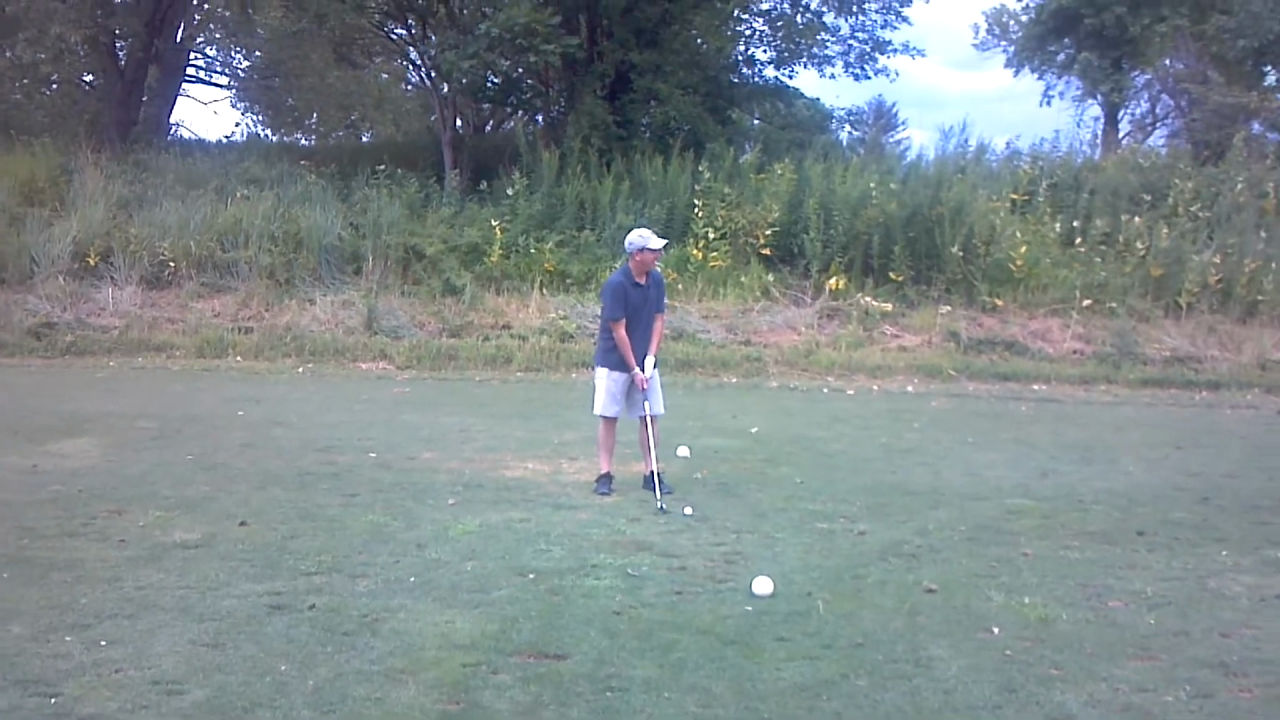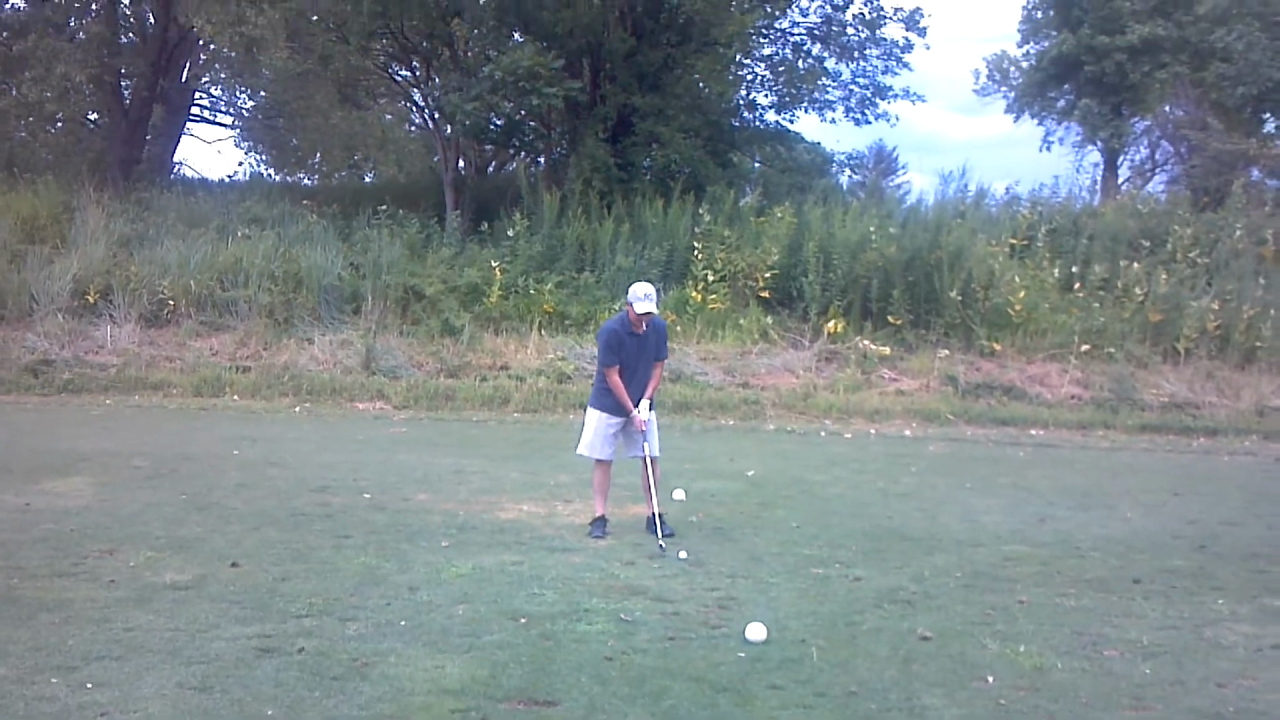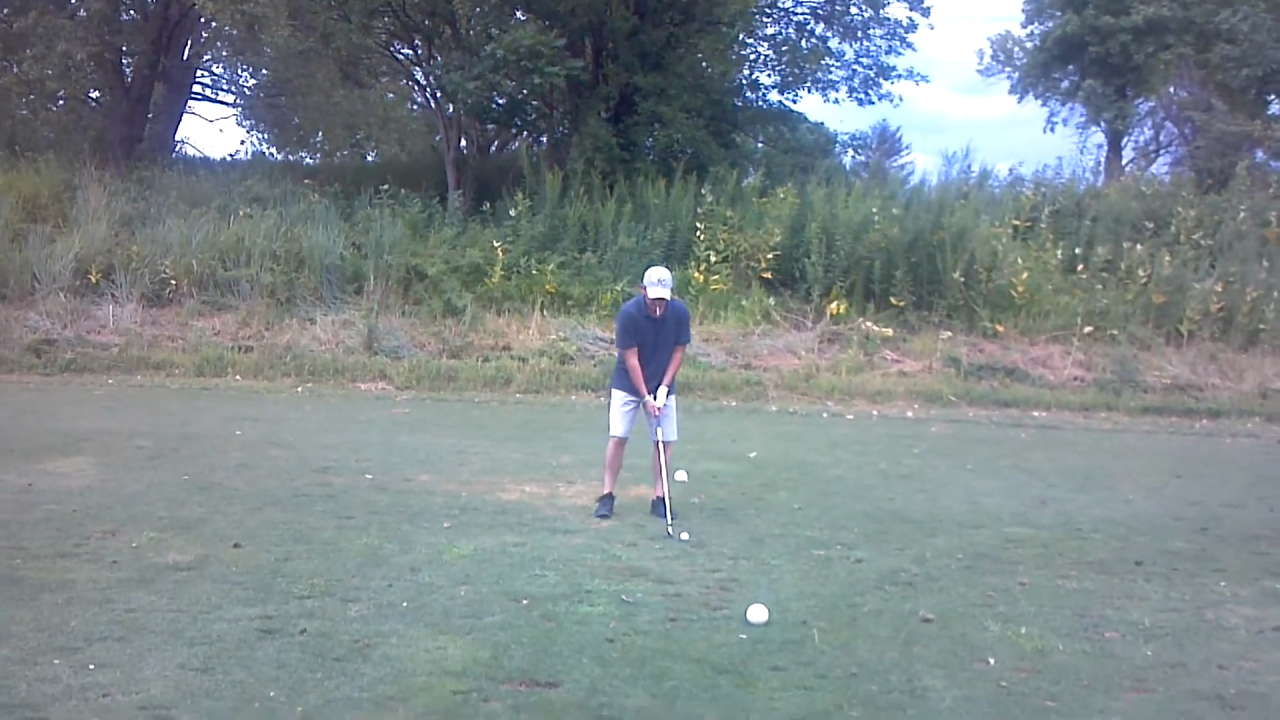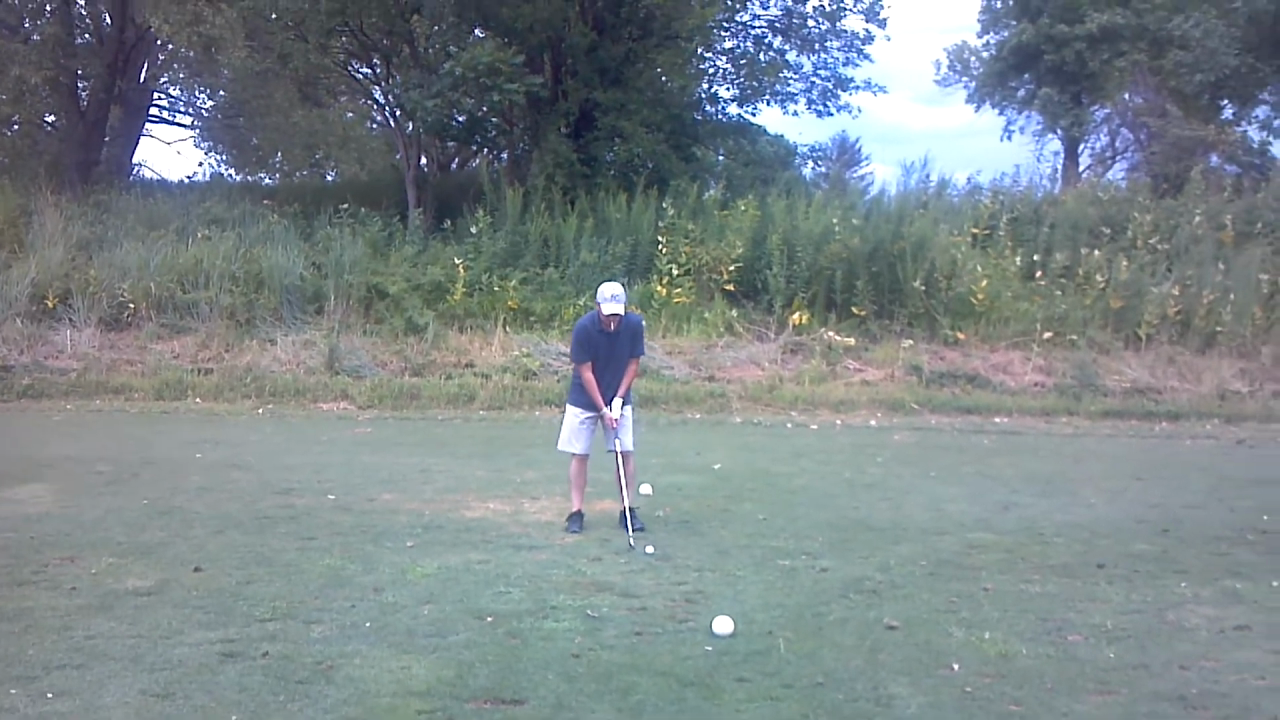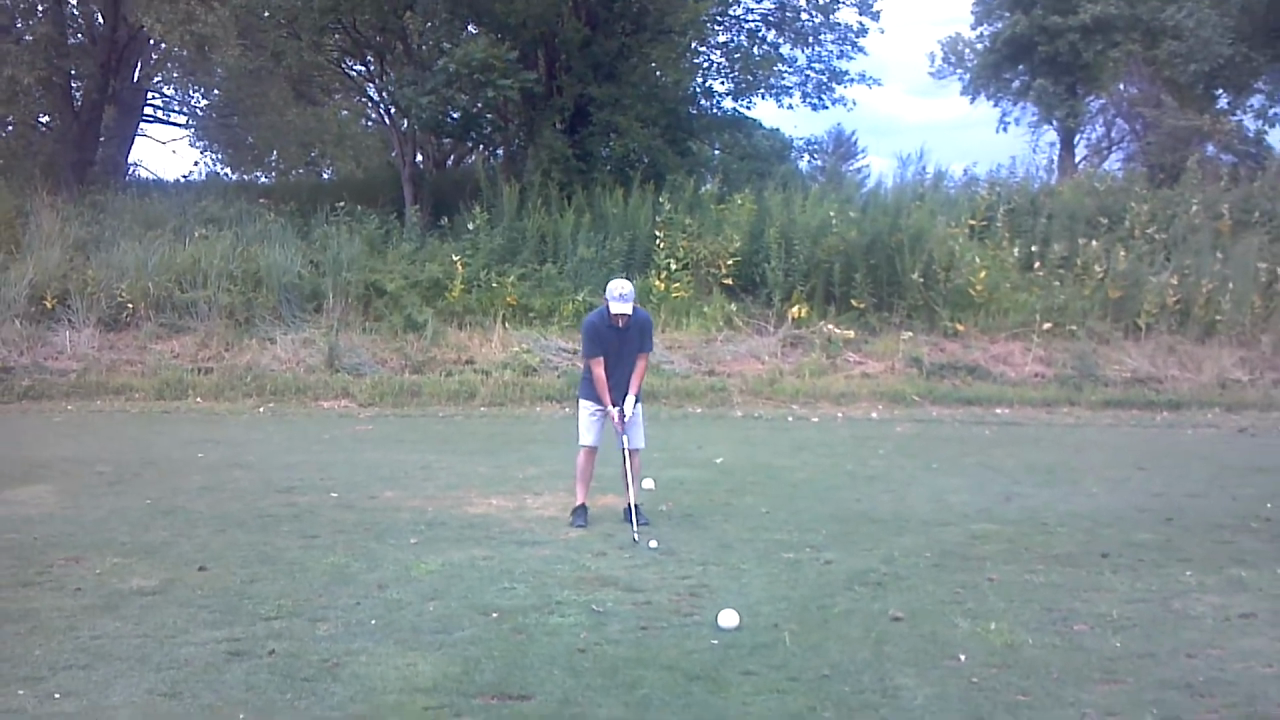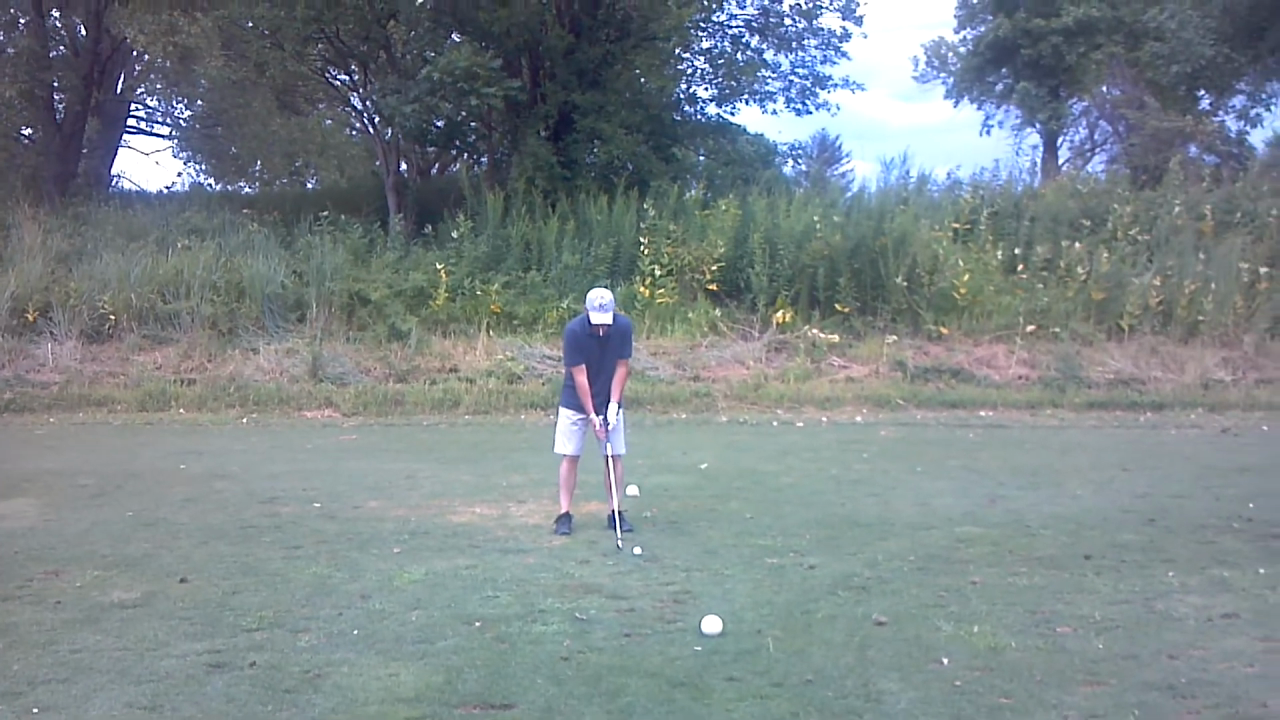
dt=0.4s
person 1, frame 1
left shoulder: (657, 281)
right shoulder: (615, 284)
left elbow: (658, 320)
right elbow: (618, 331)
left wrist: (651, 357)
right wrist: (633, 370)
left hip: (645, 361)
right hip: (614, 363)
left knee: (650, 416)
right knee: (609, 417)
left ankle: (651, 473)
right ankle: (604, 474)
person 1, frame 2
left shoulder: (659, 328)
right shoulder: (611, 330)
left elbow: (658, 367)
right elbow: (612, 376)
left wrist: (646, 401)
right wrist: (631, 412)
left hip: (642, 403)
right hip: (608, 406)
left knee: (651, 458)
right knee: (603, 460)
left ankle: (654, 515)
right ankle: (599, 517)
person 1, frame 3
left shoulder: (680, 312)
right shoulder: (628, 313)
left elbow: (679, 351)
right elbow: (630, 358)
left wrist: (663, 387)
right wrist: (645, 397)
left hip: (663, 386)
right hip: (627, 385)
left knee: (663, 442)
right knee: (618, 438)
left ankle: (659, 498)
right ankle: (607, 495)
person 1, frame 4
left shoulder: (634, 324)
right shoulder: (583, 328)
left elbow: (633, 364)
right elbow: (585, 372)
left wrist: (618, 399)
right wrist: (602, 409)
left hip: (618, 399)
right hip: (584, 400)
left knee: (625, 452)
right knee: (579, 455)
left ankle: (627, 509)
right ankle: (576, 512)
person 1, frame 5
left shoulder: (643, 320)
right shoulder: (592, 322)
left elbow: (641, 360)
right elbow: (597, 368)
left wrist: (631, 396)
right wrist: (608, 407)
left hip: (628, 395)
right hip: (594, 395)
left knee: (632, 449)
right knee: (588, 447)
left ankle: (631, 505)
right ankle: (580, 506)
person 1, frame 6
left shoulder: (624, 327)
right shoulder: (573, 330)
left elbow: (622, 367)
right elbow: (580, 375)
left wrist: (613, 404)
right wrist: (591, 414)
left hip: (609, 402)
right hip: (575, 403)
left knee: (614, 456)
right knee: (570, 456)
left ankle: (615, 512)
right ankle: (564, 514)
